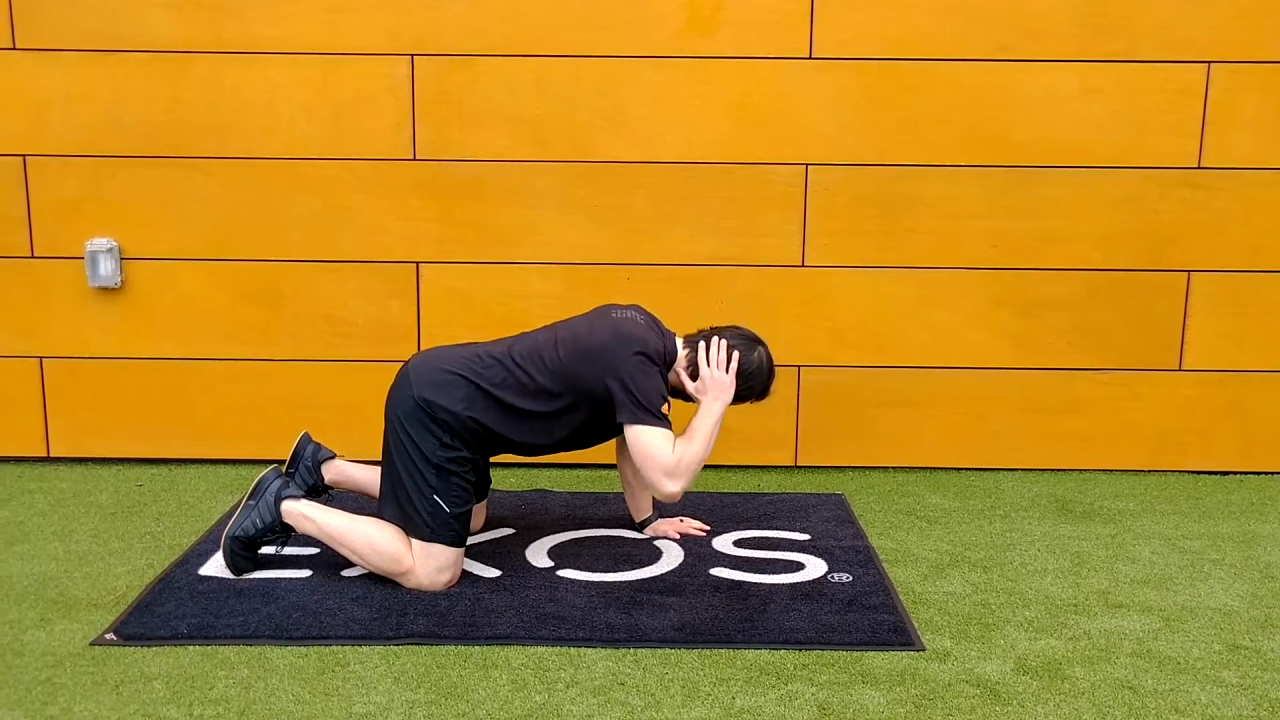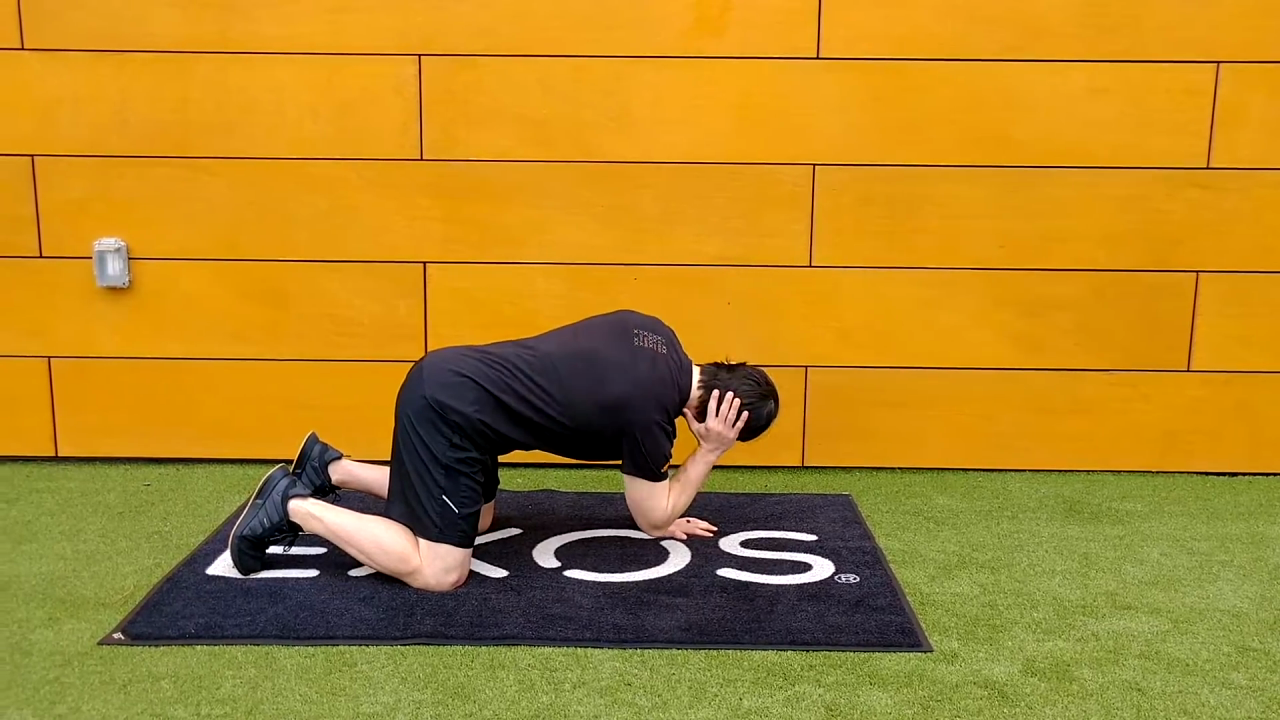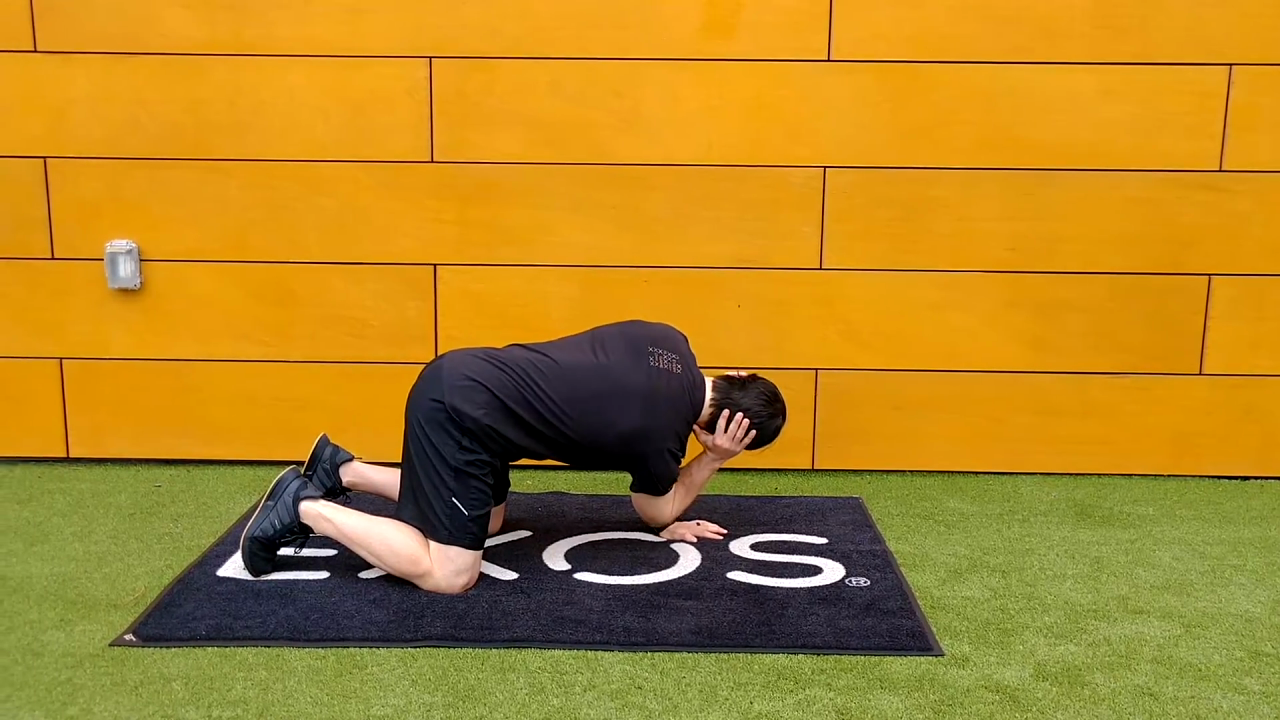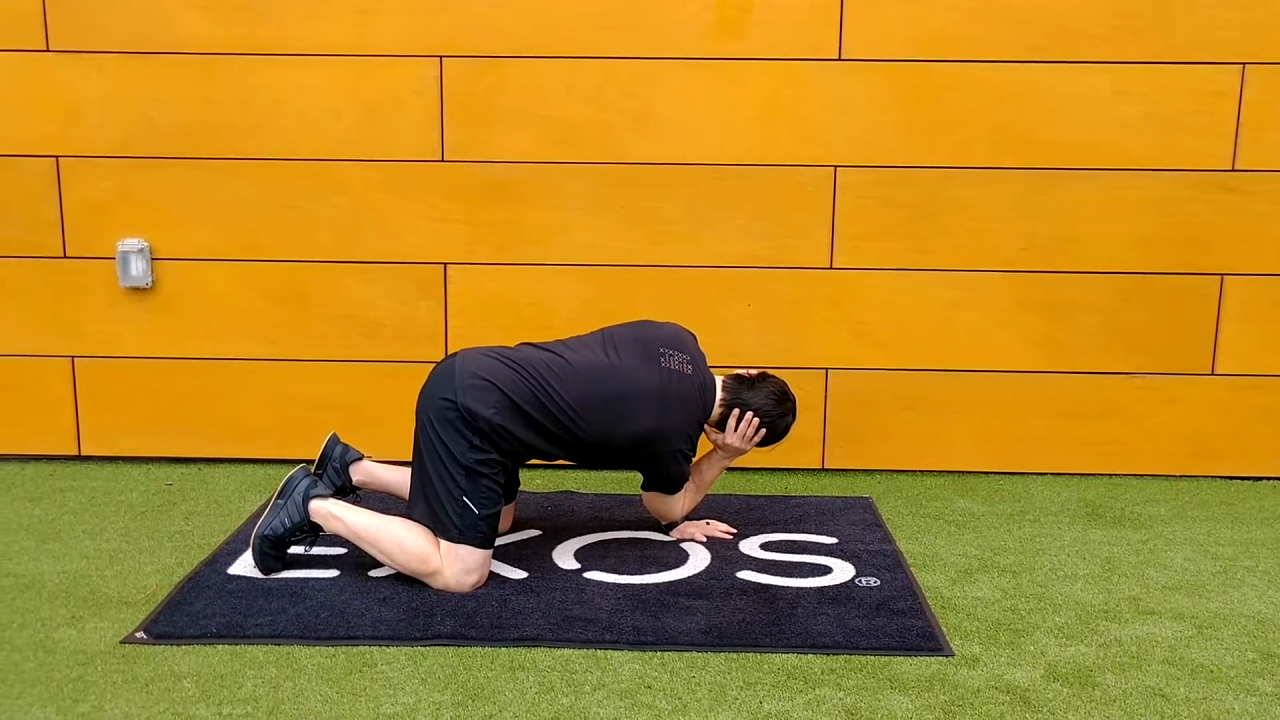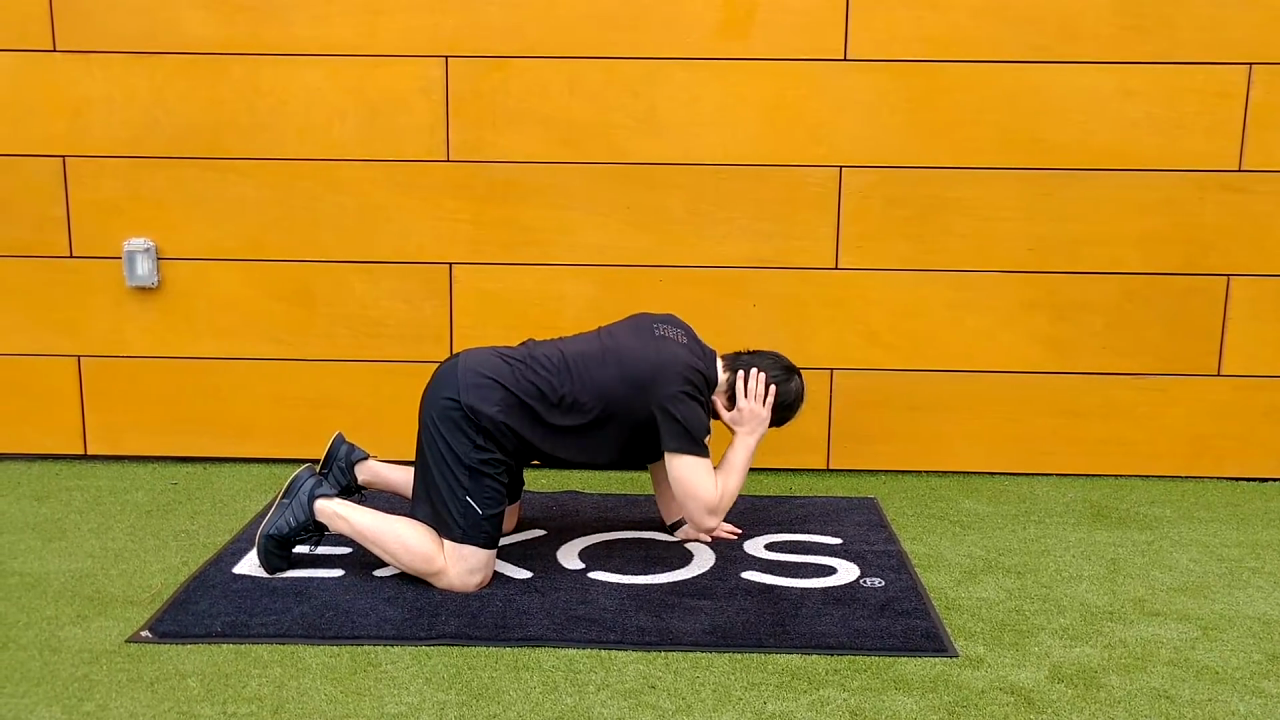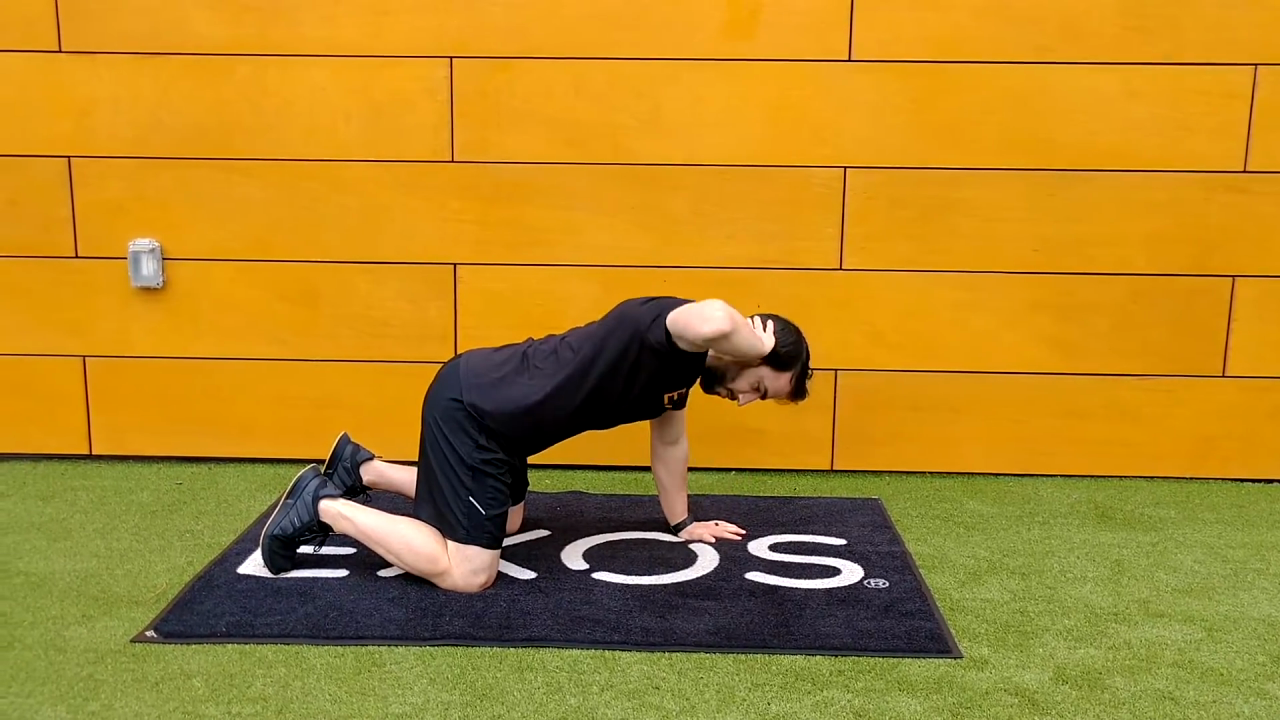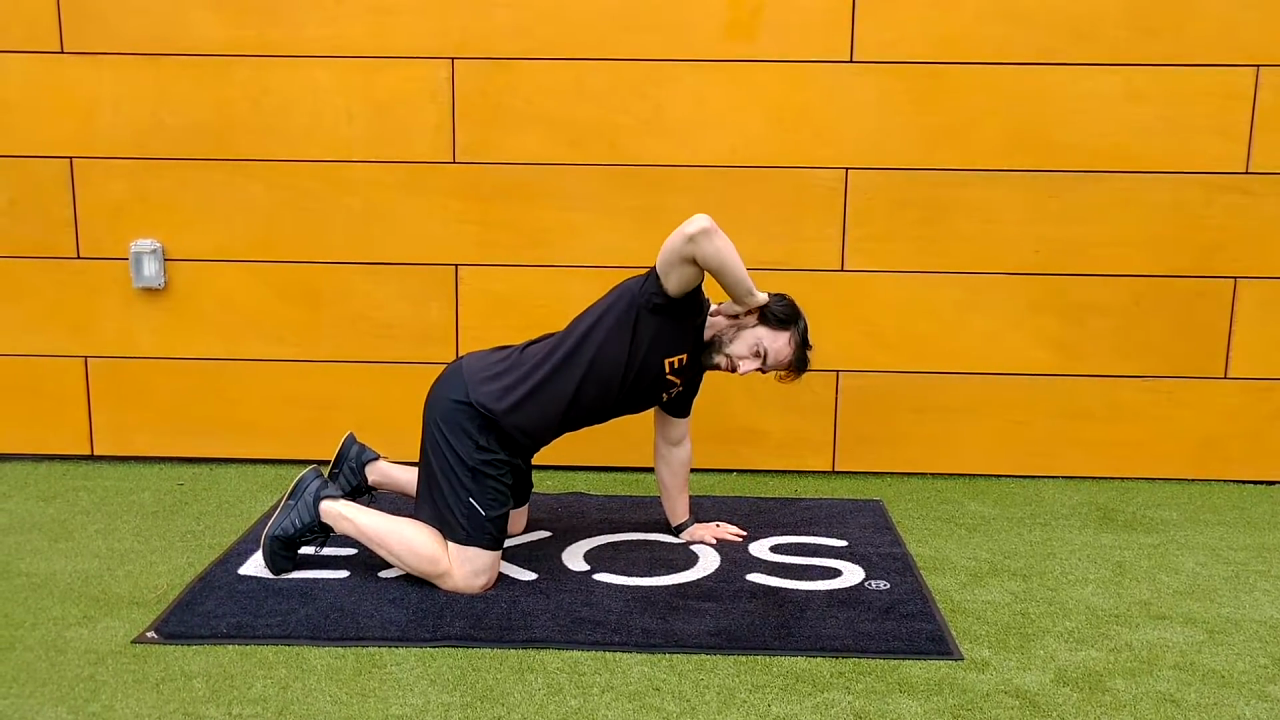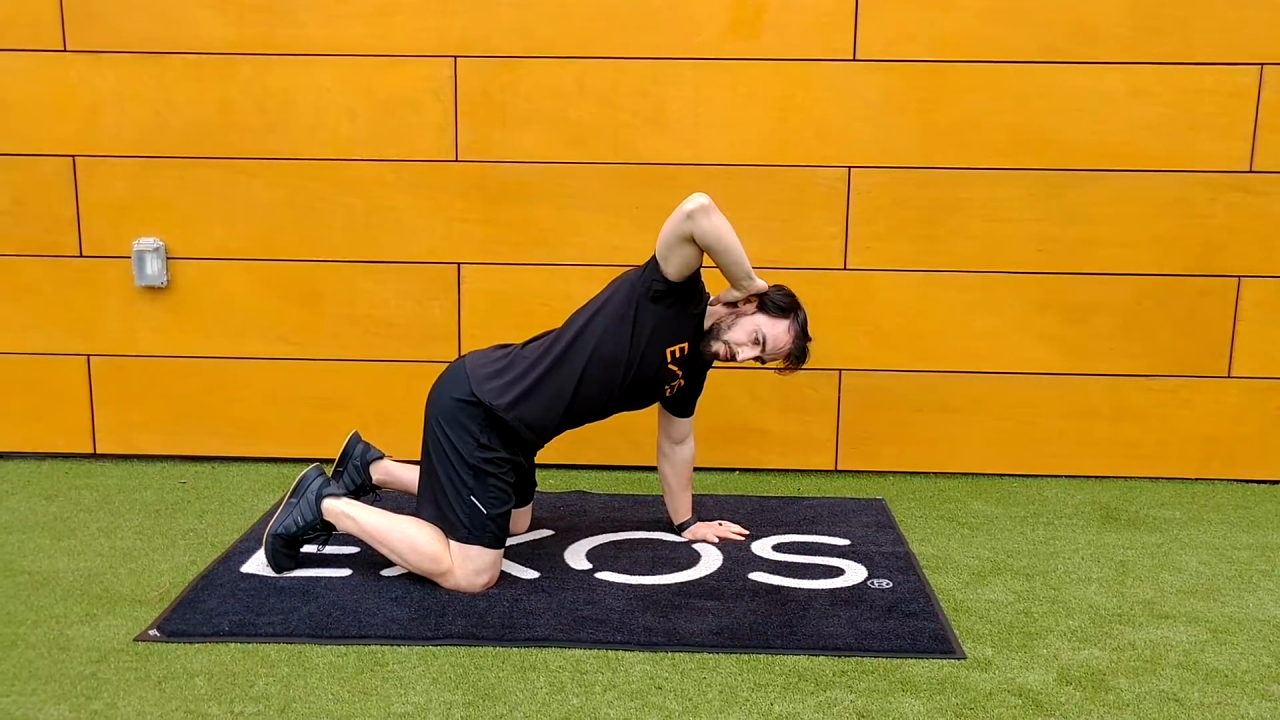
dt=0.5s
person 1, frame 1
left shoulder: (647, 337)
right shoulder: (638, 366)
left elbow: (634, 439)
right elbow: (669, 479)
left wrist: (646, 520)
right wrist: (715, 402)
left hip: (441, 388)
right hip: (435, 408)
left knee: (469, 518)
right knee: (432, 572)
left ankle: (323, 468)
right ankle: (285, 506)
person 1, frame 2
left shoulder: (657, 337)
right shoulder: (649, 410)
right elbow: (652, 518)
left wrist: (664, 515)
right wrist: (710, 452)
left hip: (449, 381)
right hip: (447, 410)
left knee: (476, 519)
right knee: (439, 572)
left ankle: (329, 468)
right ankle: (293, 504)
person 1, frame 3
left shoulder: (670, 345)
right shoulder: (660, 432)
right elbow: (657, 512)
left wrist: (673, 522)
right wrist: (714, 461)
left hip: (459, 380)
right hip: (459, 414)
left knee: (487, 520)
right knee: (450, 574)
left ankle: (341, 469)
right ankle: (304, 506)
person 1, frame 4
left shoulder: (679, 344)
right shoulder: (674, 431)
right elbow: (665, 505)
left wrist: (679, 522)
right wrist: (723, 457)
left hip: (471, 379)
right hip: (468, 412)
left knee: (497, 519)
right knee: (460, 573)
left ankle: (350, 467)
right ankle: (315, 505)
person 1, frame 5
left shoulder: (681, 341)
right shoulder: (683, 389)
left elbow: (658, 443)
right elbow: (707, 512)
left wrist: (677, 520)
right wrist: (749, 435)
left hip: (475, 383)
right hip: (470, 411)
left knee: (501, 519)
right knee: (464, 573)
left ankle: (355, 467)
right ankle: (319, 505)
person 1, frame 6
left shoulder: (684, 360)
right shoulder: (680, 335)
left elbow: (669, 438)
right elbow: (718, 322)
left wrist: (682, 523)
right wrist: (759, 346)
left hip: (488, 405)
right hip: (470, 409)
left knee: (504, 521)
right knee: (469, 572)
left ankle: (361, 469)
right ankle: (323, 507)
person 1, frame 7
left shoulder: (690, 363)
right shoulder: (673, 308)
left elbow: (673, 442)
right elbow: (698, 231)
left wrist: (683, 524)
right wrist: (751, 298)
left hip: (494, 412)
right hip: (472, 409)
left knee: (511, 523)
right knee: (469, 574)
left ankle: (366, 469)
right ankle: (324, 505)
person 1, frame 8
left shoulder: (694, 363)
right shoulder: (672, 297)
left elbow: (676, 440)
right elbow: (696, 211)
left wrist: (686, 522)
right wrist: (750, 284)
left hip: (503, 417)
right hip: (475, 406)
left knee: (514, 522)
right knee: (472, 573)
left ankle: (371, 467)
right ankle: (326, 503)
